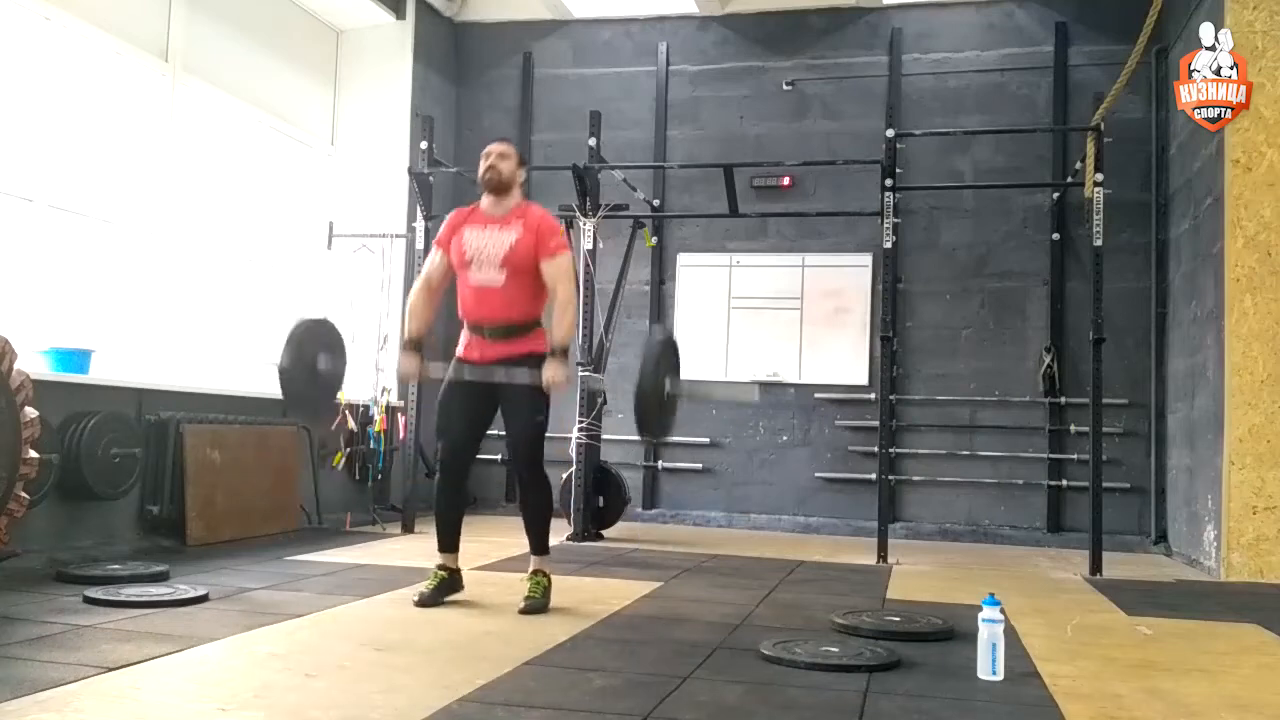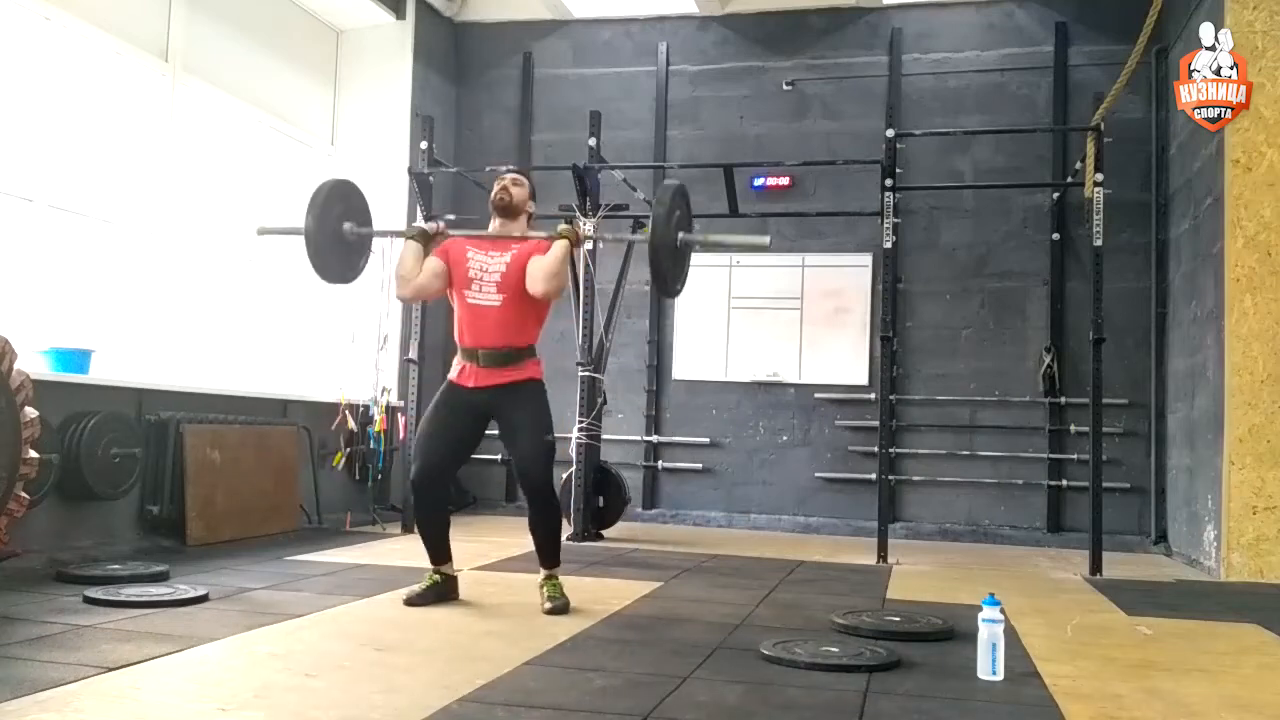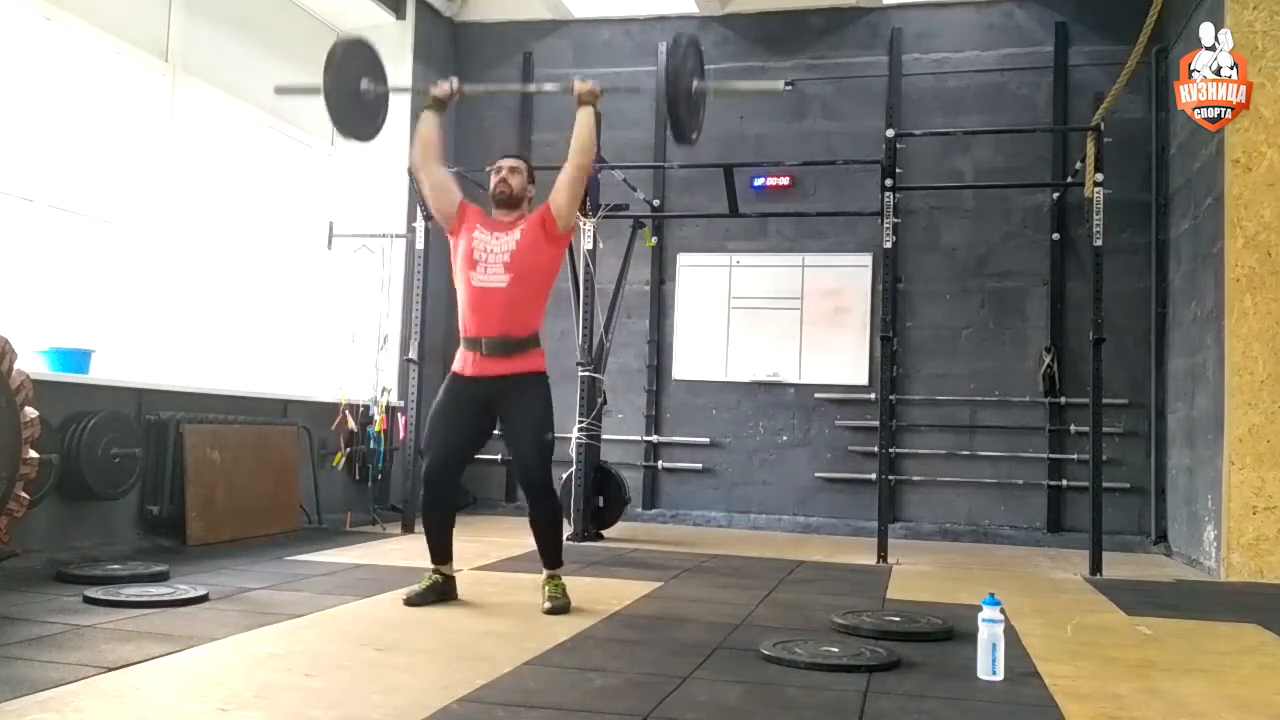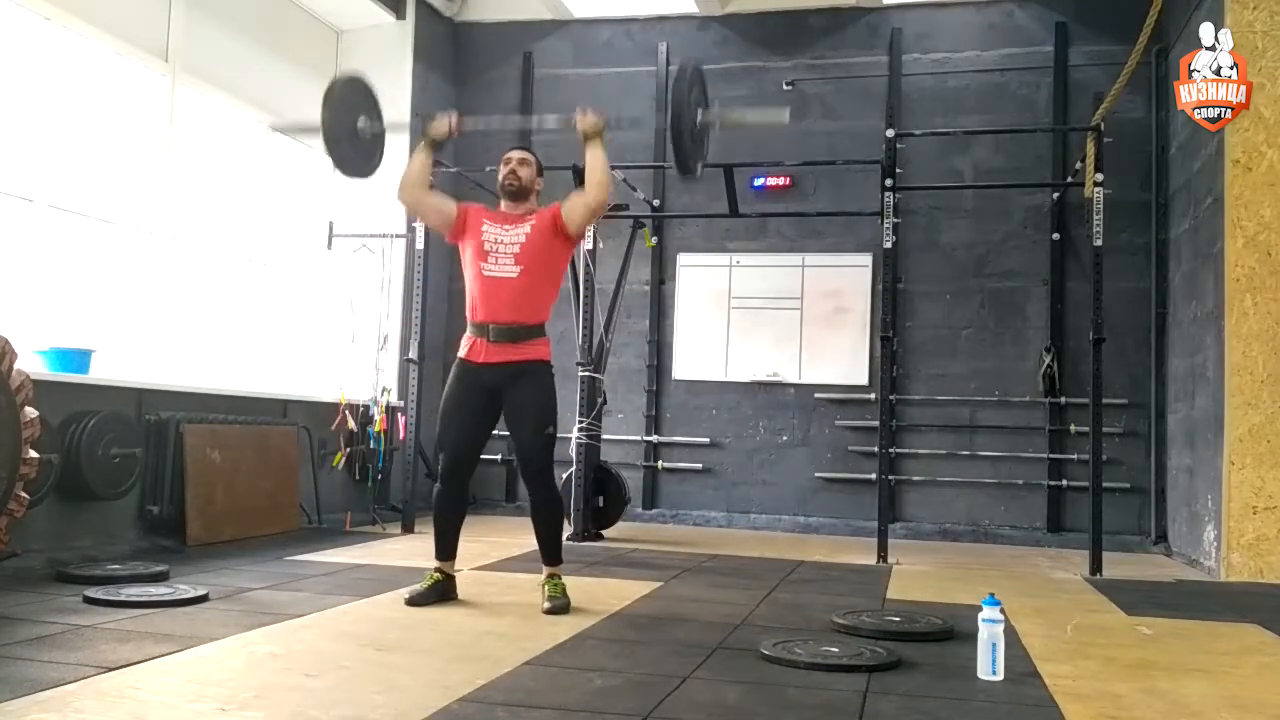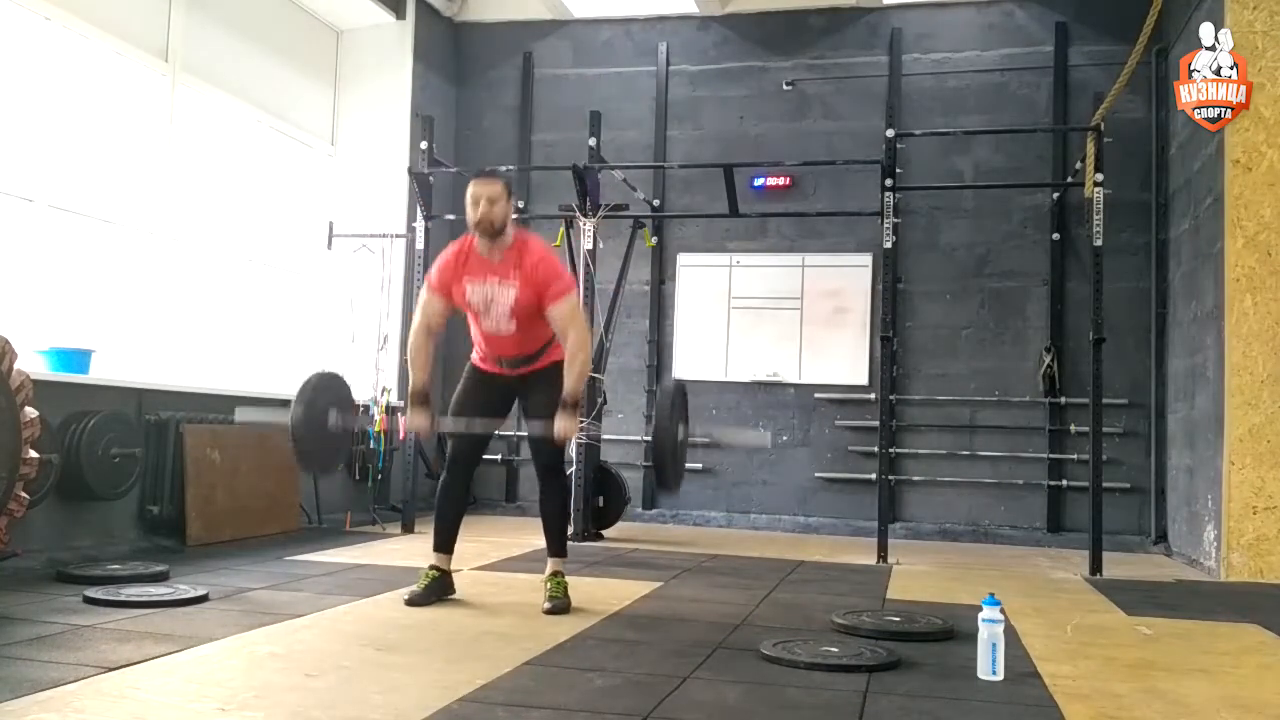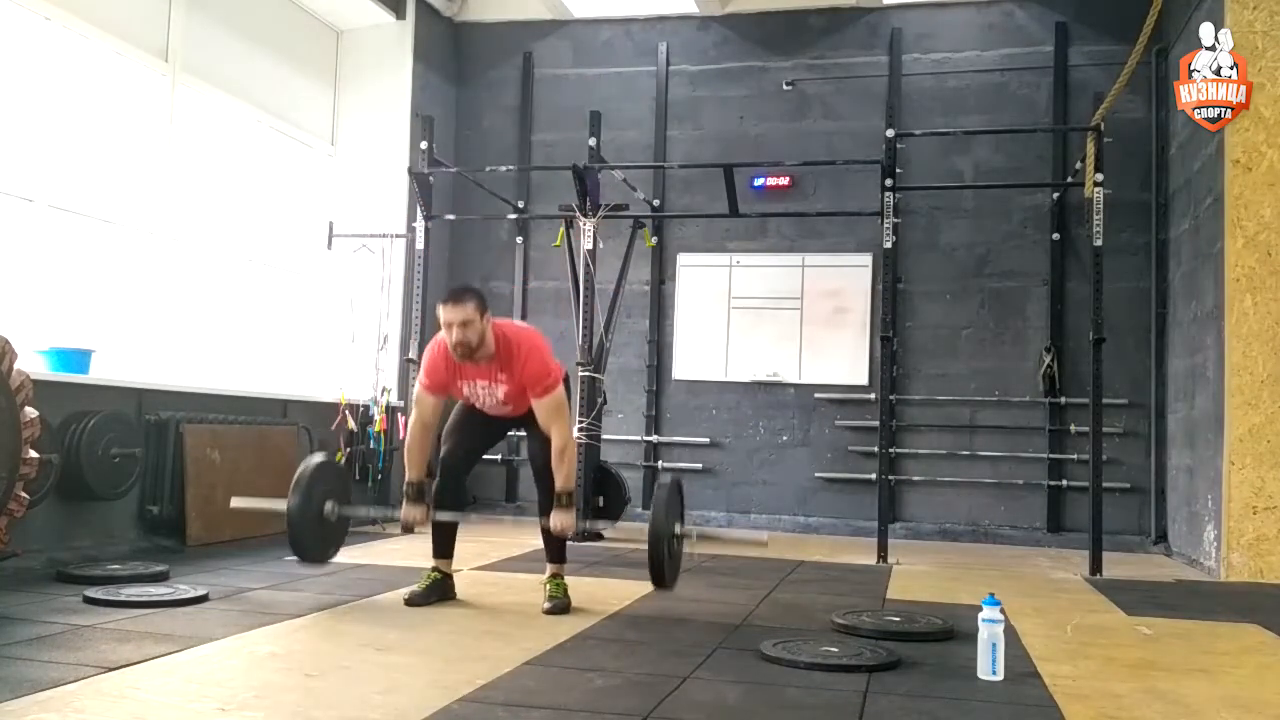
dt=0.5s
person 1, frame 1
left shoulder: (540, 224)
right shoulder: (457, 224)
left elbow: (564, 295)
right elbow: (427, 287)
left wrist: (559, 356)
right wrist: (412, 346)
left hip: (524, 358)
right hip: (470, 357)
left knee: (526, 462)
right knee: (451, 461)
left ankle: (539, 574)
right ankle: (447, 569)
person 1, frame 2
left shoulder: (538, 250)
right shoulder: (455, 248)
left elbow: (542, 287)
right elbow: (408, 289)
left wrist: (563, 241)
right wrist: (418, 240)
left hip: (518, 384)
right hip: (463, 381)
left knee: (536, 480)
right knee: (424, 477)
left ankle: (550, 578)
right ankle: (442, 574)
person 1, frame 3
left shoulder: (546, 230)
right shoulder: (464, 224)
left elbow: (577, 166)
right elbow: (425, 165)
left wrist: (585, 108)
right wrist: (434, 108)
left hip: (523, 377)
right hip: (467, 376)
left knee: (535, 480)
right knee: (436, 475)
left ankle: (553, 579)
right ankle: (441, 576)
person 1, frame 4
left shoulder: (553, 225)
right shoulder: (471, 221)
left elbow: (598, 196)
right elbow: (411, 193)
left wrist: (593, 141)
right wrist: (432, 141)
left hip: (528, 366)
right hip: (472, 363)
left knee: (537, 472)
right knee: (451, 468)
left ankle: (553, 577)
right ankle: (443, 573)
person 1, frame 5
left shoulder: (540, 260)
right shoulder: (450, 261)
left elbow: (577, 335)
right elbow: (424, 328)
left wrist: (570, 407)
right wrist: (419, 400)
left hip: (542, 367)
right hip: (486, 368)
left knee: (550, 461)
right knee: (457, 458)
left ankle: (556, 574)
right ankle: (440, 570)
person 1, frame 6
left shoulder: (528, 349)
right shoulder: (438, 355)
left elbow: (560, 434)
right elbow: (421, 425)
left wrist: (564, 504)
right wrist: (414, 494)
left hip: (540, 400)
right hip: (480, 406)
left knee: (545, 468)
right knee: (450, 465)
left ankle: (556, 578)
right ankle: (441, 573)
